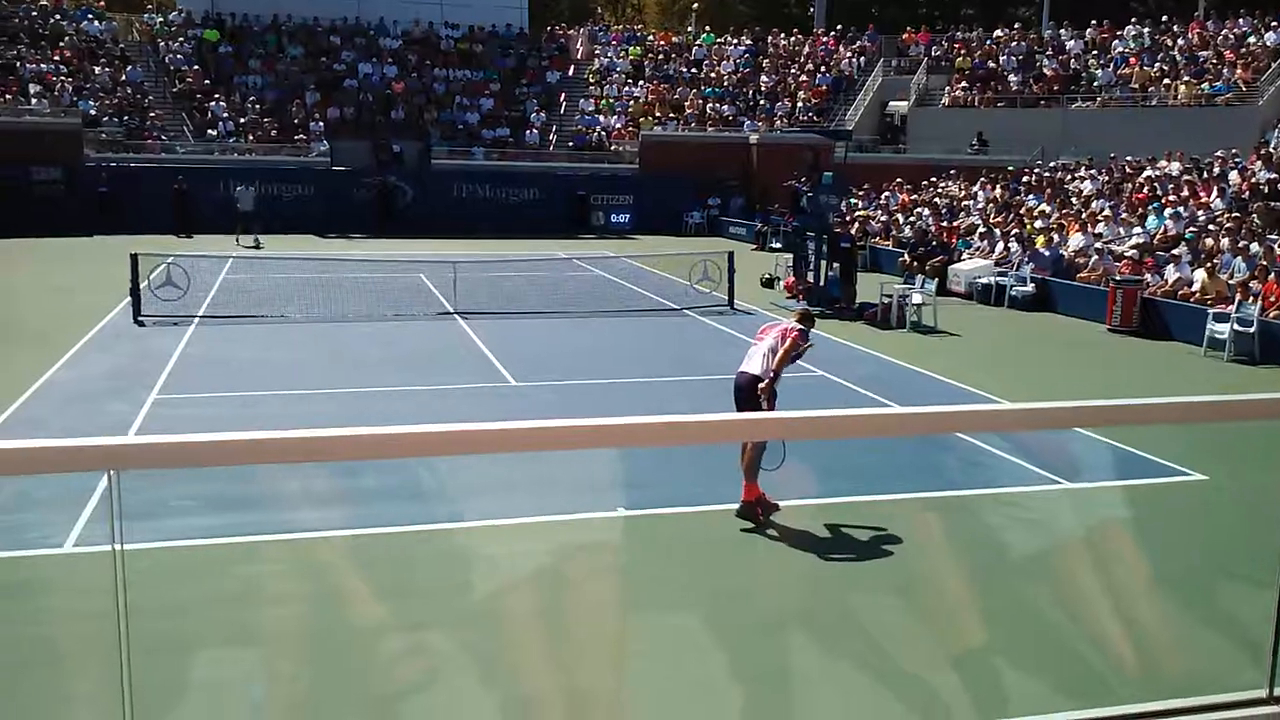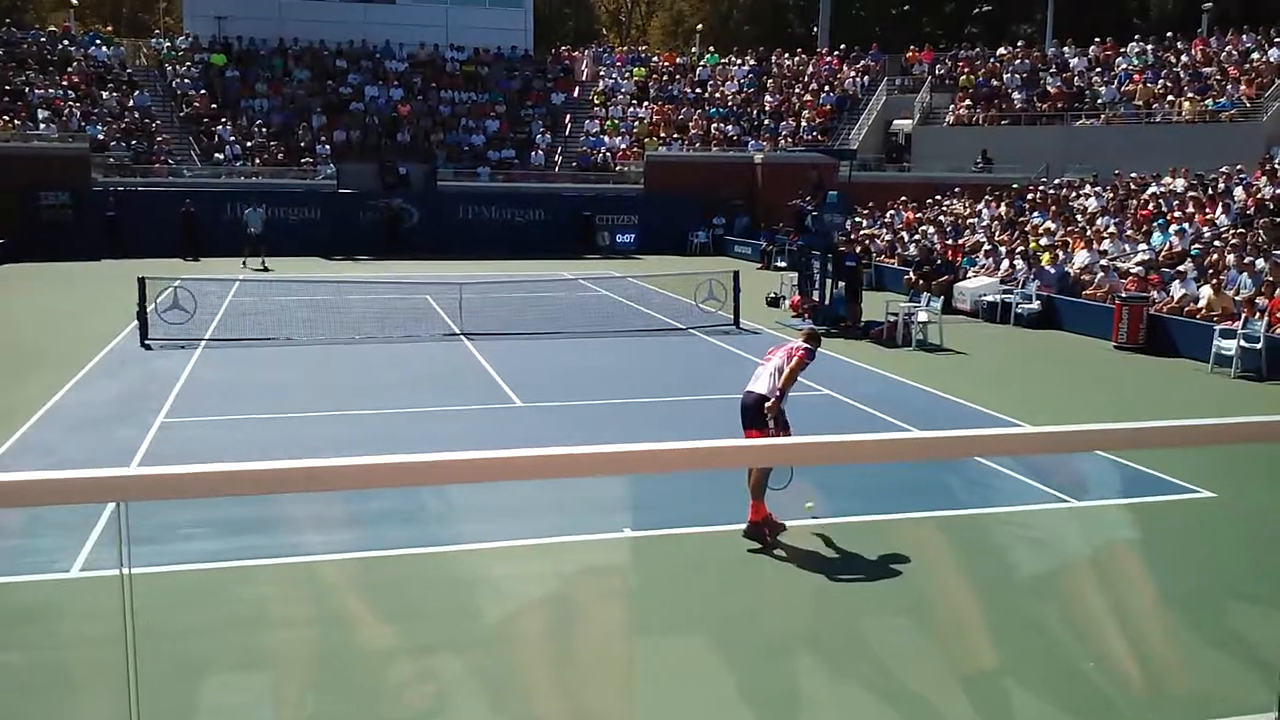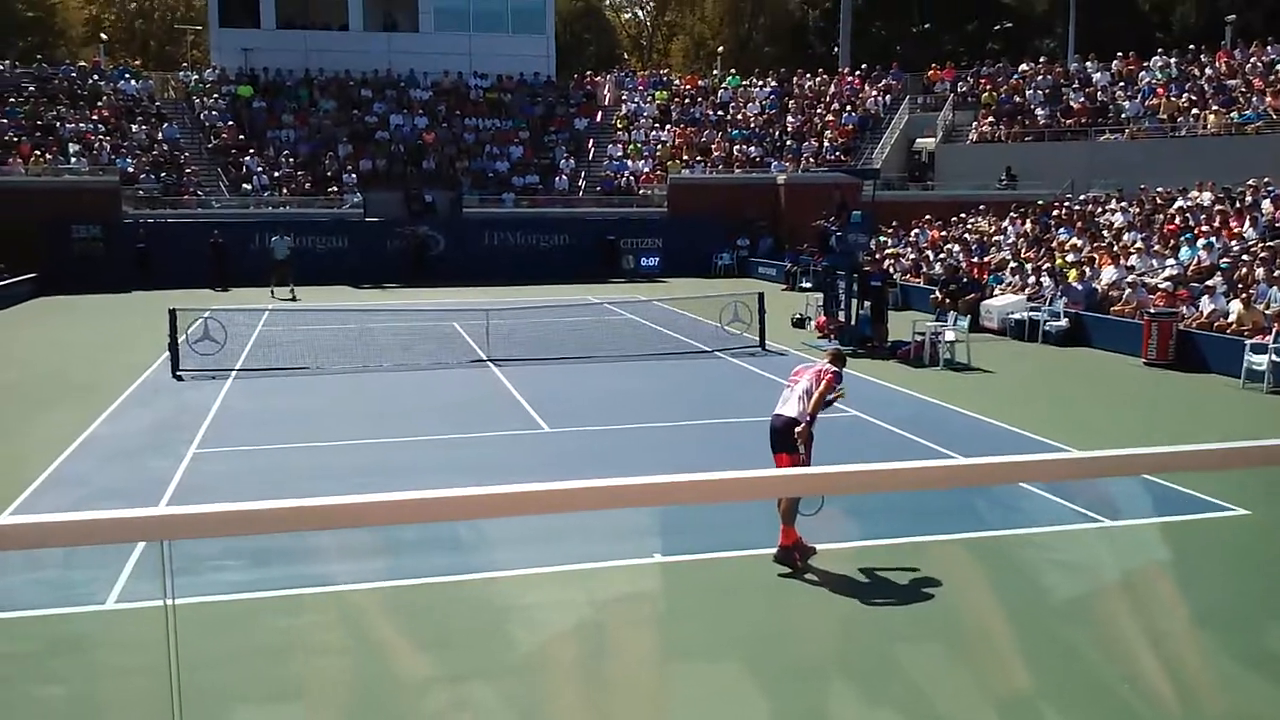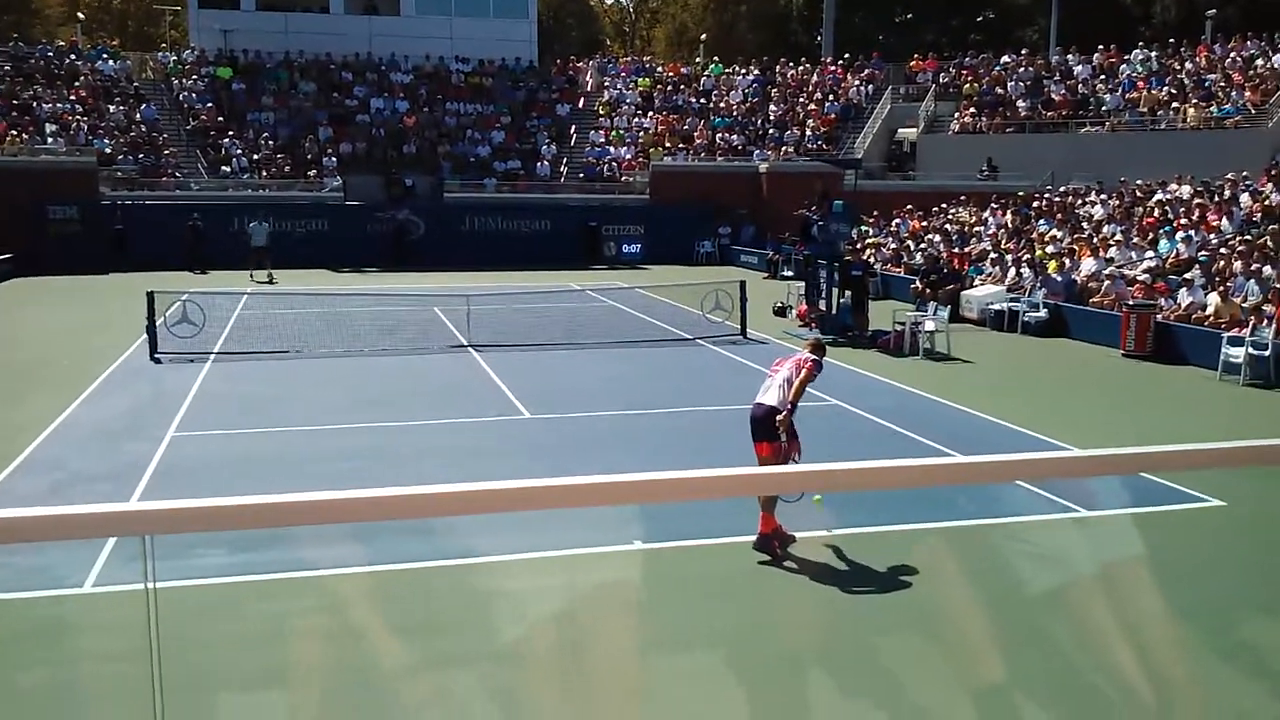
dt=0.5s
person 1, frame 1
left shoulder: (770, 327)
right shoulder: (799, 330)
right elbow: (784, 353)
left wrist: (799, 353)
right wrist: (770, 381)
left hip: (742, 377)
right hip: (758, 383)
left knee: (750, 440)
right knee: (757, 443)
left ankle: (754, 495)
right ankle: (748, 502)
person 1, frame 2
left shoulder: (778, 349)
right shoulder: (806, 349)
right elbow: (791, 370)
left wrist: (785, 429)
right wrist: (776, 400)
left hip: (749, 398)
right hip: (764, 402)
right knee: (764, 463)
left ankle: (761, 516)
right ankle: (754, 522)
person 1, frame 3
left shoulder: (802, 368)
right shoulder: (833, 371)
right elbow: (819, 394)
left wrist: (831, 401)
right wrist: (808, 424)
left hip: (777, 421)
right hip: (795, 426)
left ankle: (791, 540)
right ankle: (785, 547)
person 1, frame 4
left shoulder: (783, 360)
right shoulder: (814, 361)
right elbow: (800, 382)
left wrist: (794, 438)
right wrist: (788, 412)
left hip: (758, 410)
right hip: (774, 415)
left ankle: (771, 528)
right ankle: (764, 534)
